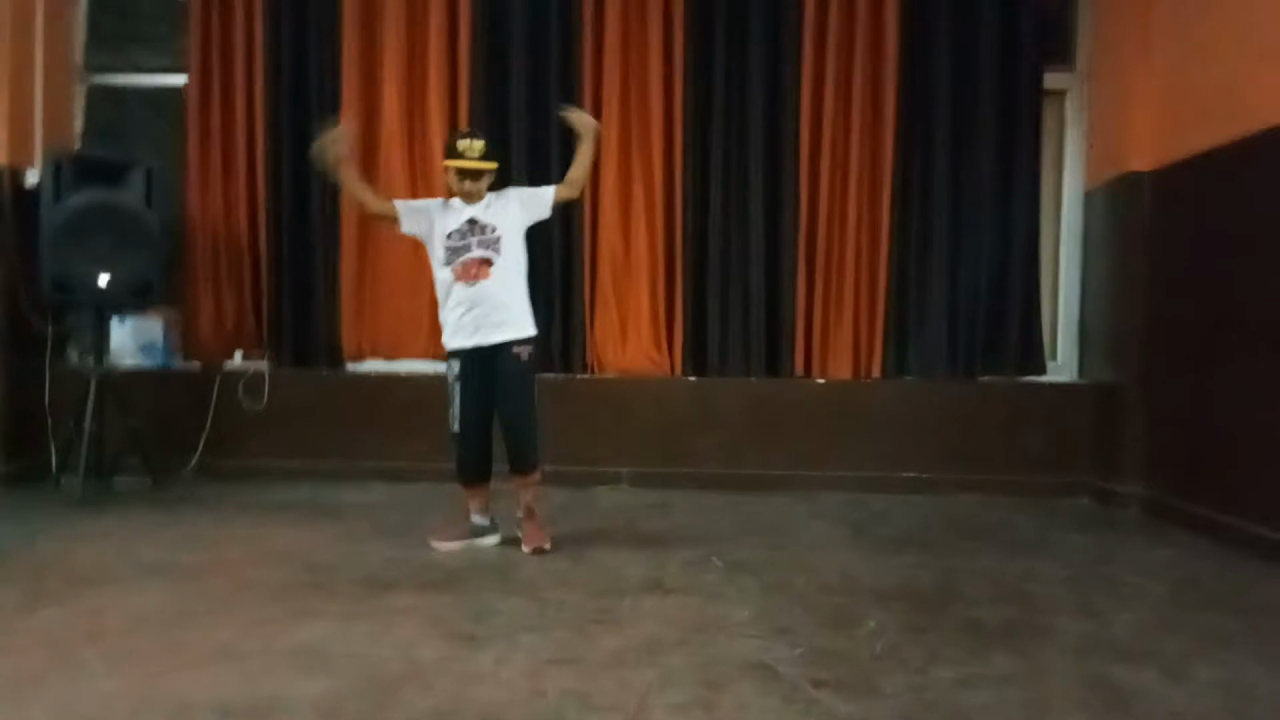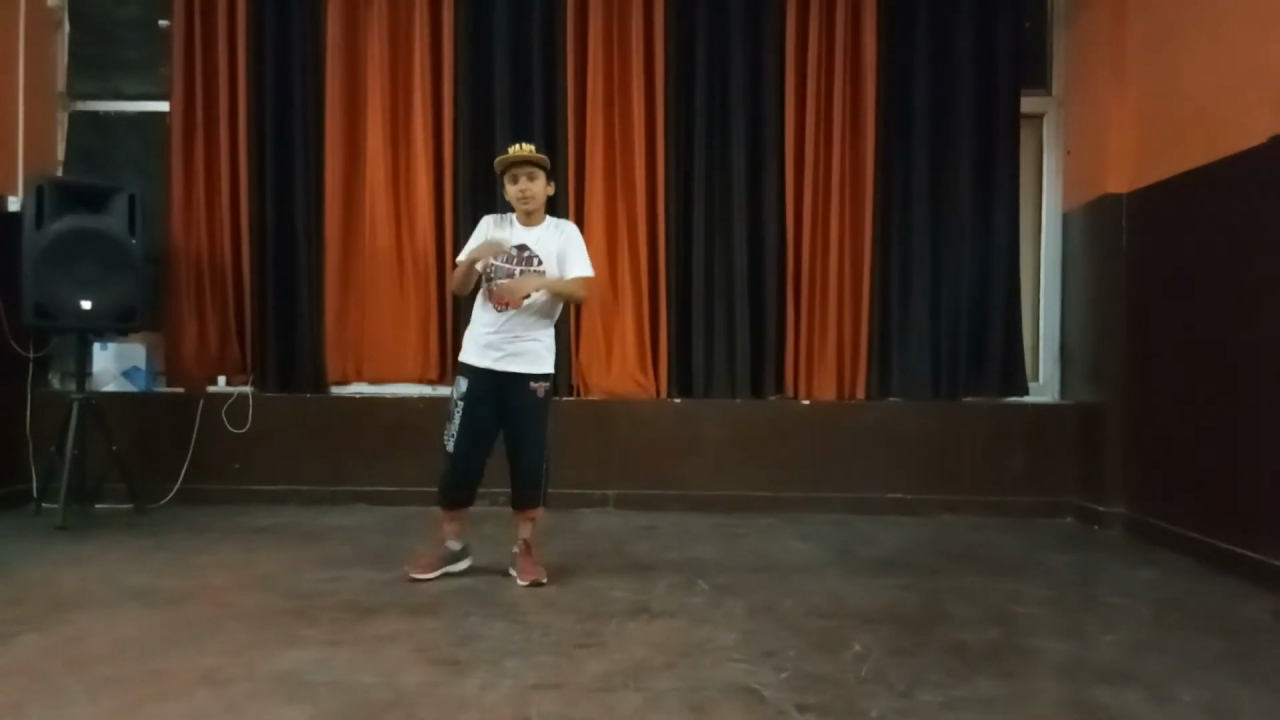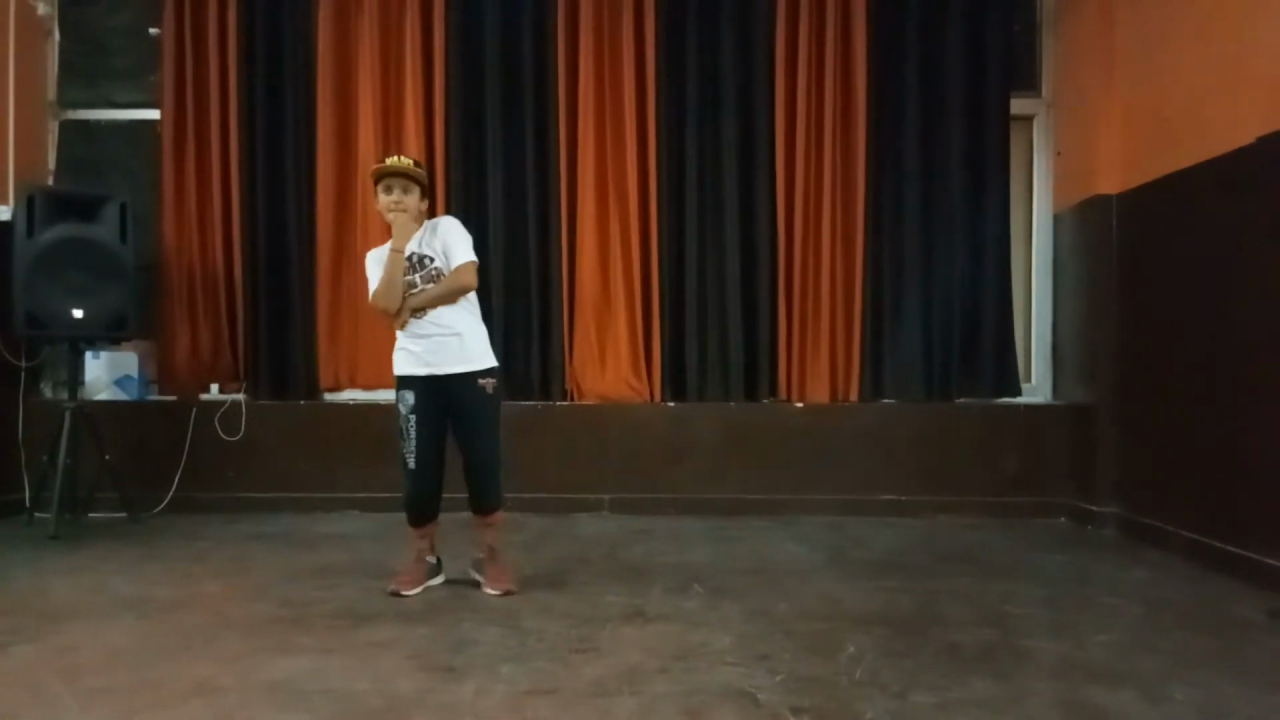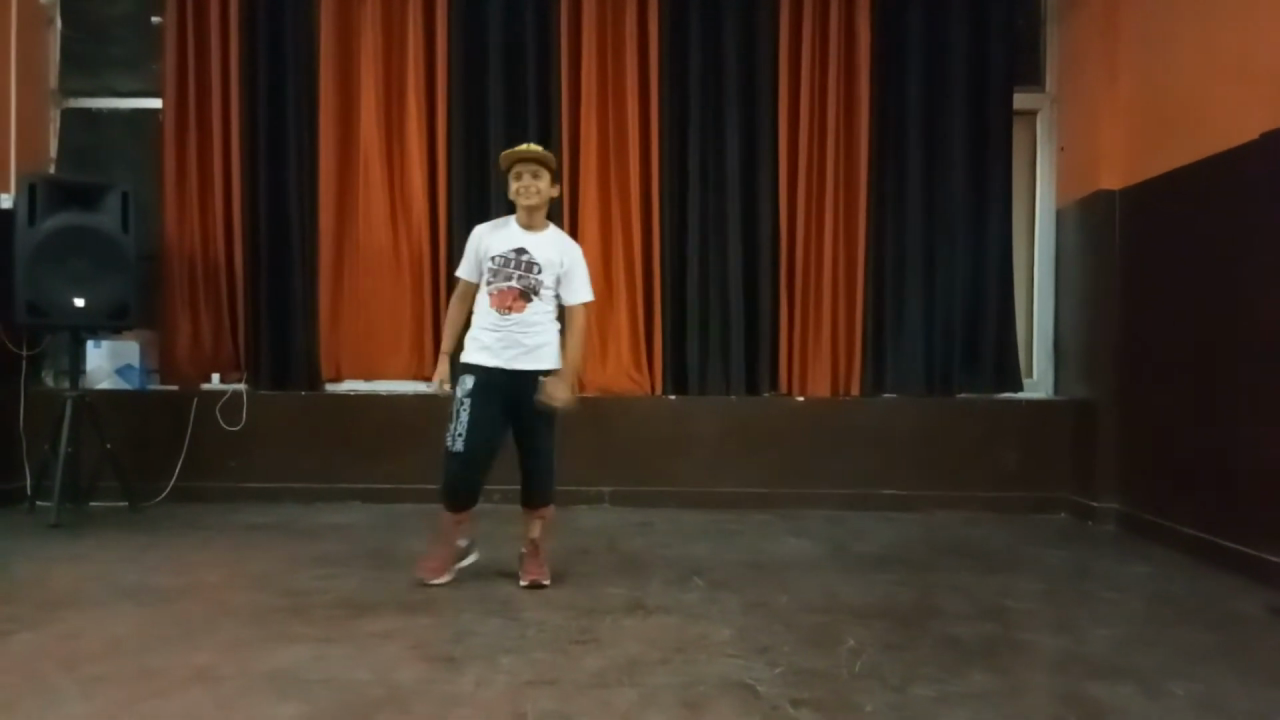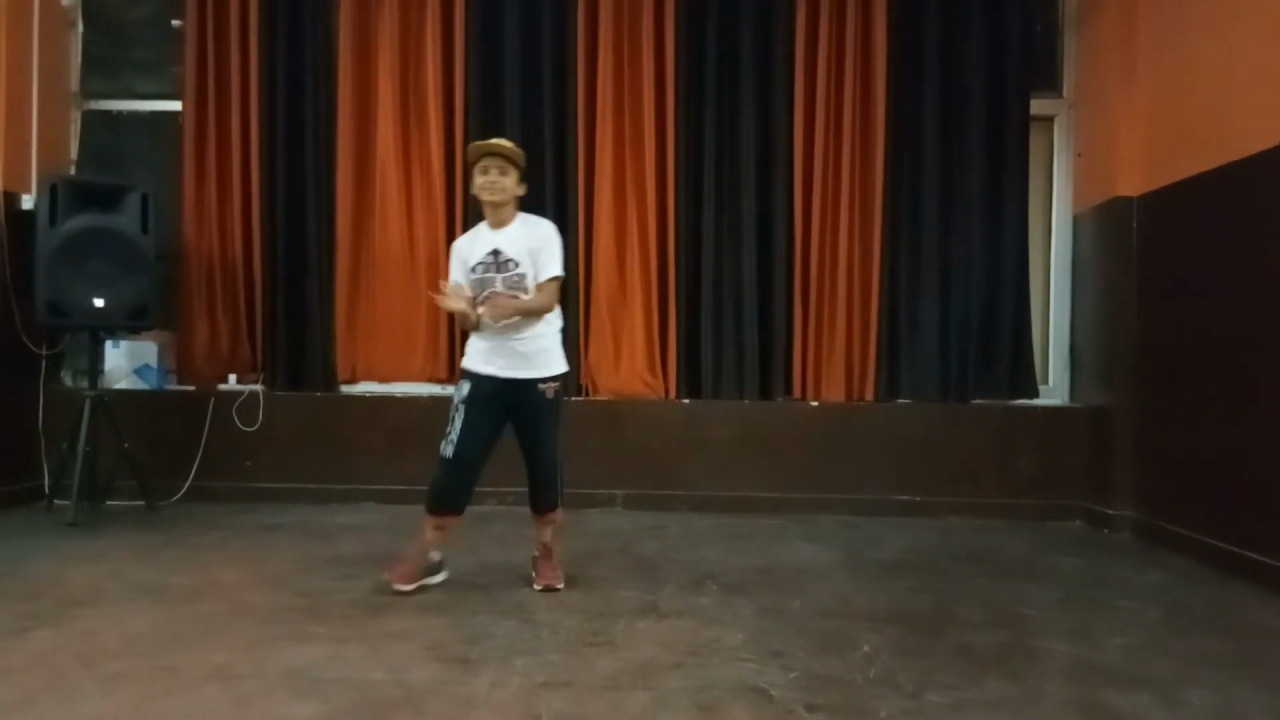
dt=1s
person 1, frame 1
left shoulder: (514, 203)
right shoulder: (430, 213)
left elbow: (570, 189)
right elbow: (372, 203)
left wrist: (587, 137)
right wrist: (343, 160)
left hip: (513, 337)
right hip: (462, 342)
left knee: (520, 426)
right knee: (468, 433)
left ankle: (530, 516)
right ankle: (479, 520)
person 1, frame 2
left shoulder: (564, 233)
right shoulder: (489, 226)
left elbow: (580, 289)
right elbow: (460, 284)
left wrist: (542, 282)
right wrist: (476, 257)
left hip: (531, 365)
right hip: (478, 360)
left knee: (529, 460)
right knee: (460, 454)
left ankle: (524, 550)
right ankle: (452, 545)
person 1, frame 3
left shoulder: (447, 228)
right shoulder: (377, 257)
left elbow: (467, 279)
right elbow: (387, 306)
left wrist: (413, 302)
right wrist: (399, 245)
left hip: (471, 364)
right hip: (416, 371)
left knee: (483, 462)
right knee: (420, 468)
left ankle: (489, 554)
right ankle: (424, 558)
person 1, frame 4
left shoulder: (566, 248)
right shoulder: (484, 234)
left elbow: (576, 317)
right elbow: (462, 297)
left wrist: (565, 377)
right wrist: (444, 357)
left hip: (538, 368)
right hip: (481, 362)
left knee: (537, 461)
right knee: (464, 455)
left ankle: (533, 550)
right ankle: (454, 542)
person 1, frame 5
left shoulder: (542, 232)
right shoulder: (464, 245)
left elbow: (548, 298)
right elbow: (468, 321)
left wrist: (514, 306)
right wrist: (459, 308)
left hip: (540, 370)
right hip: (483, 369)
left knee: (544, 465)
right knee: (456, 460)
left ankle: (546, 553)
right ankle: (428, 554)
